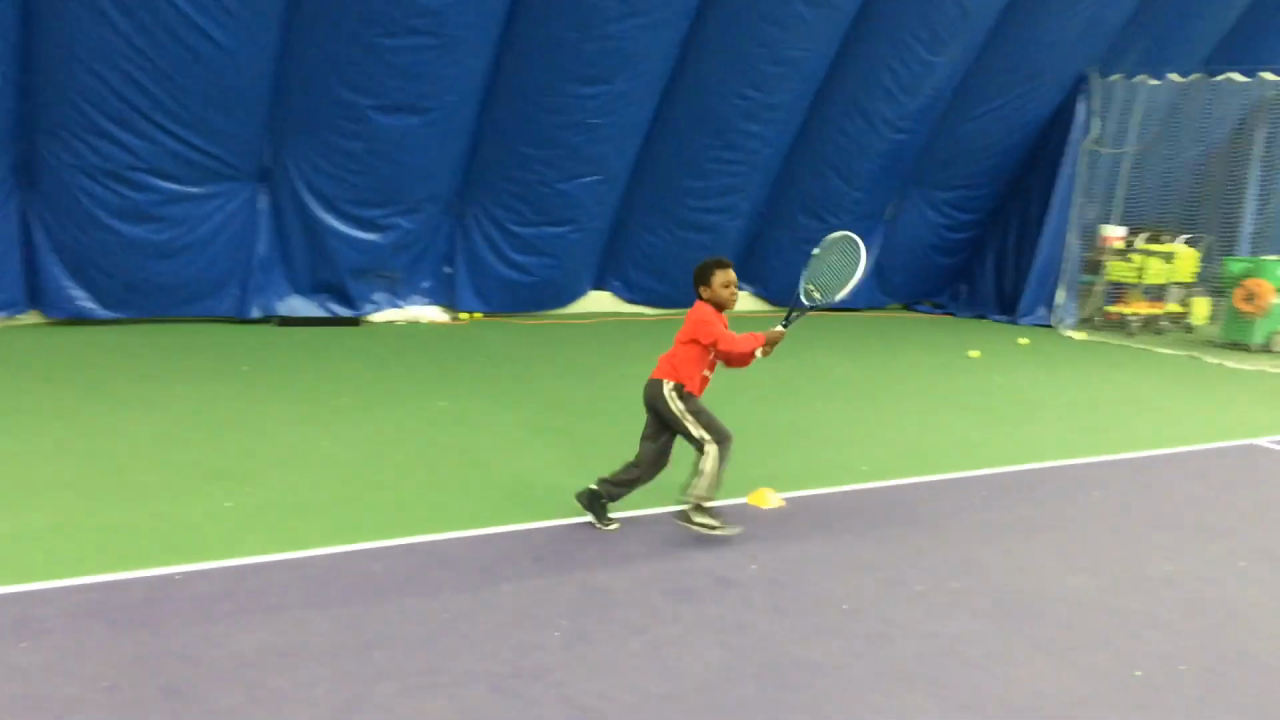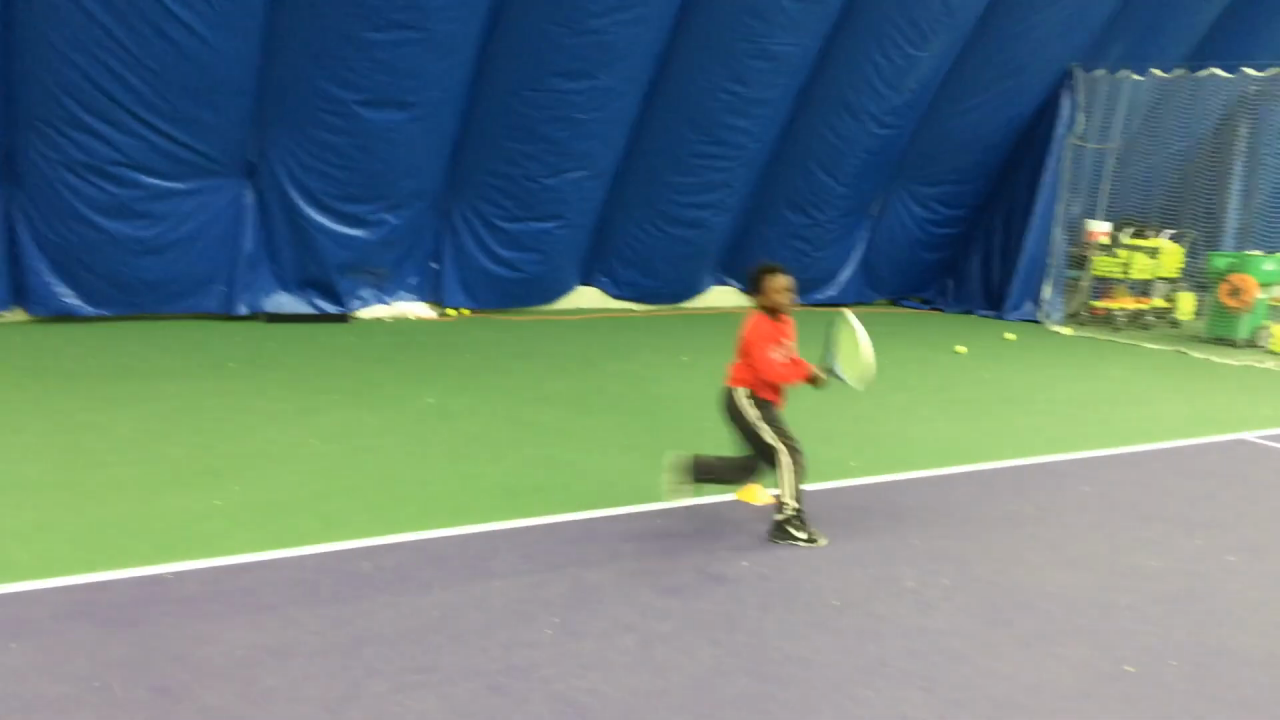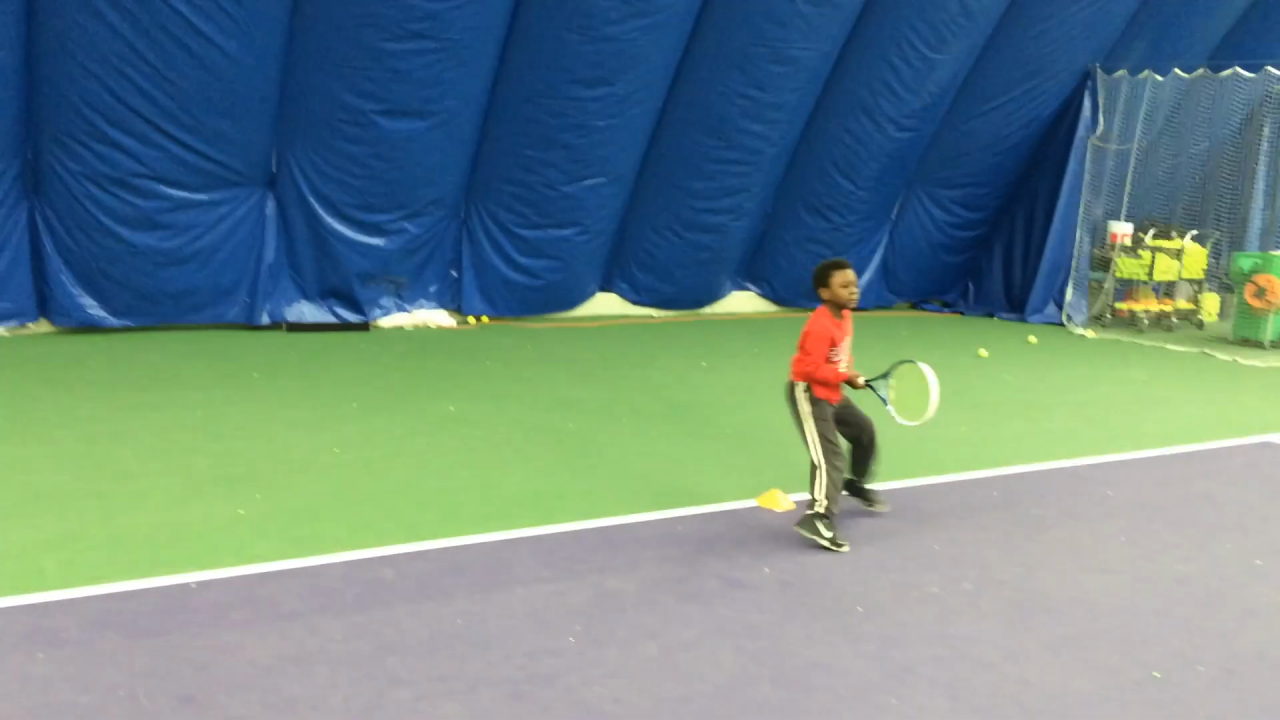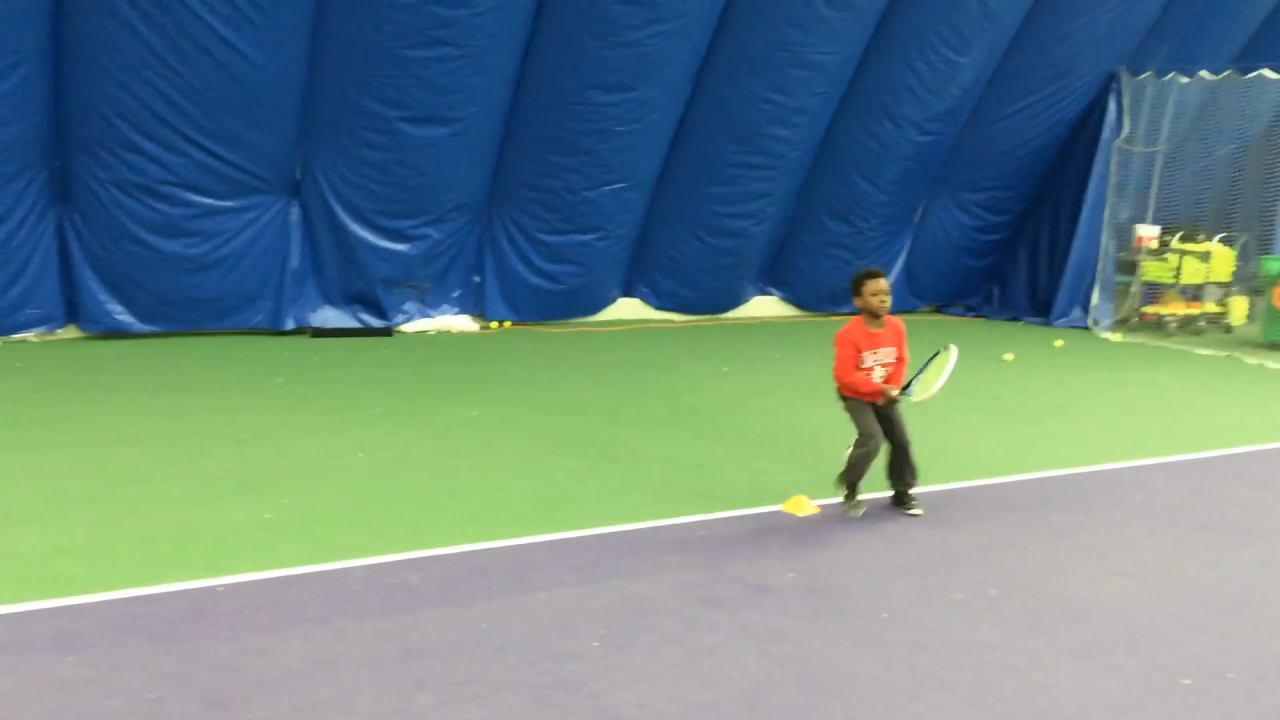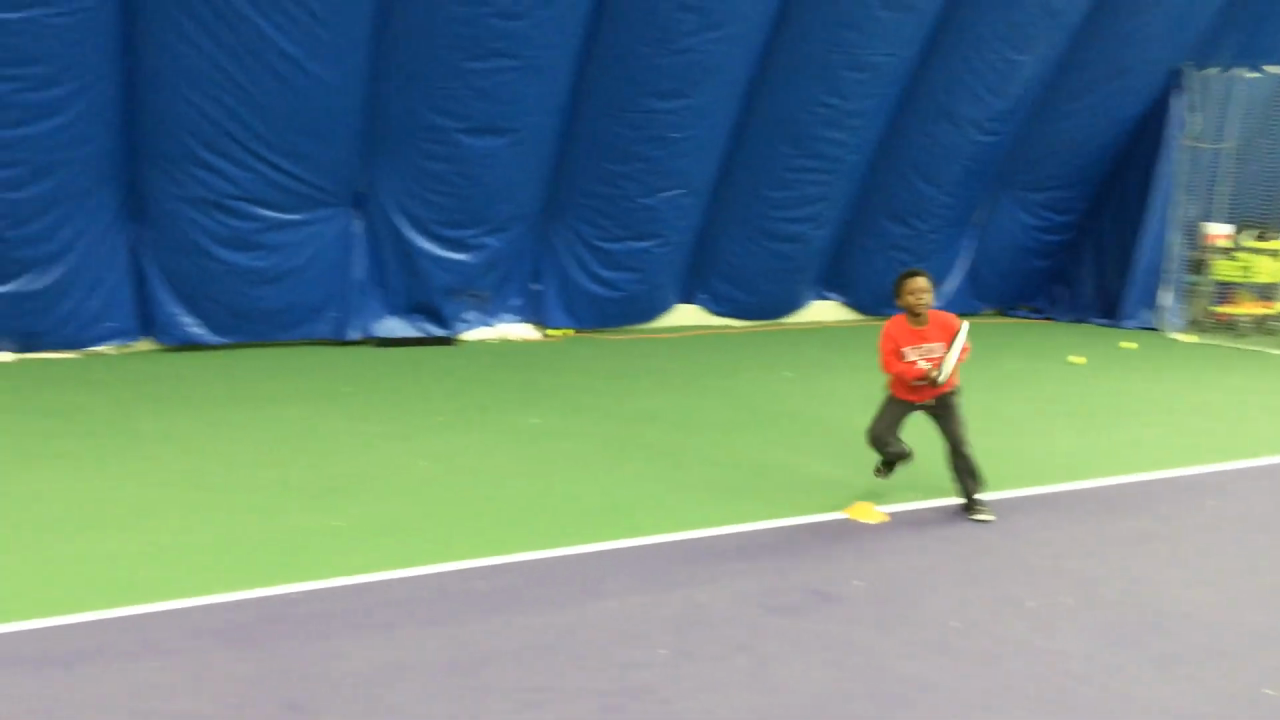
dt=0.2s
person 1, frame 1
left shoulder: (718, 318)
right shoulder: (702, 316)
left elbow: (732, 356)
right elbow: (728, 343)
left wrist: (758, 350)
right wrist: (764, 337)
left hip: (676, 392)
right hip: (669, 389)
left knee: (652, 457)
right knee: (717, 441)
left ankle: (596, 496)
right ankle: (696, 508)
person 1, frame 2
left shoulder: (785, 323)
right shoulder: (757, 329)
left elbow: (791, 359)
right elbow: (771, 372)
left wrist: (810, 370)
right wrist: (807, 373)
left hip: (760, 400)
right hip: (746, 397)
left knee: (751, 466)
right knee: (787, 453)
left ankle: (691, 470)
right ankle: (788, 521)
person 1, frame 3
left shoulder: (844, 317)
right shoulder: (819, 326)
right elbow: (813, 368)
left wrist: (850, 374)
right wrist: (847, 377)
left hip: (829, 393)
right hip: (808, 394)
left knee: (865, 431)
right knee: (828, 454)
left ankle: (856, 484)
right ankle: (818, 519)
person 1, frame 4
left shoulder: (896, 327)
right shoulder: (848, 335)
left elbow: (901, 361)
right elbow: (845, 376)
left wrist: (894, 386)
right wrist: (880, 387)
left hip: (884, 397)
right hip: (855, 396)
left knee: (901, 443)
right knee: (871, 438)
left ankle: (903, 493)
right ankle: (850, 485)
person 1, frame 5
left shoulder: (948, 322)
right shoulder: (892, 328)
left elbow: (963, 350)
right elbow: (890, 365)
right wrist: (921, 373)
left hip: (940, 393)
right hip: (903, 392)
left knee: (958, 442)
right knee: (878, 434)
left ankle: (972, 497)
right ankle: (895, 455)
